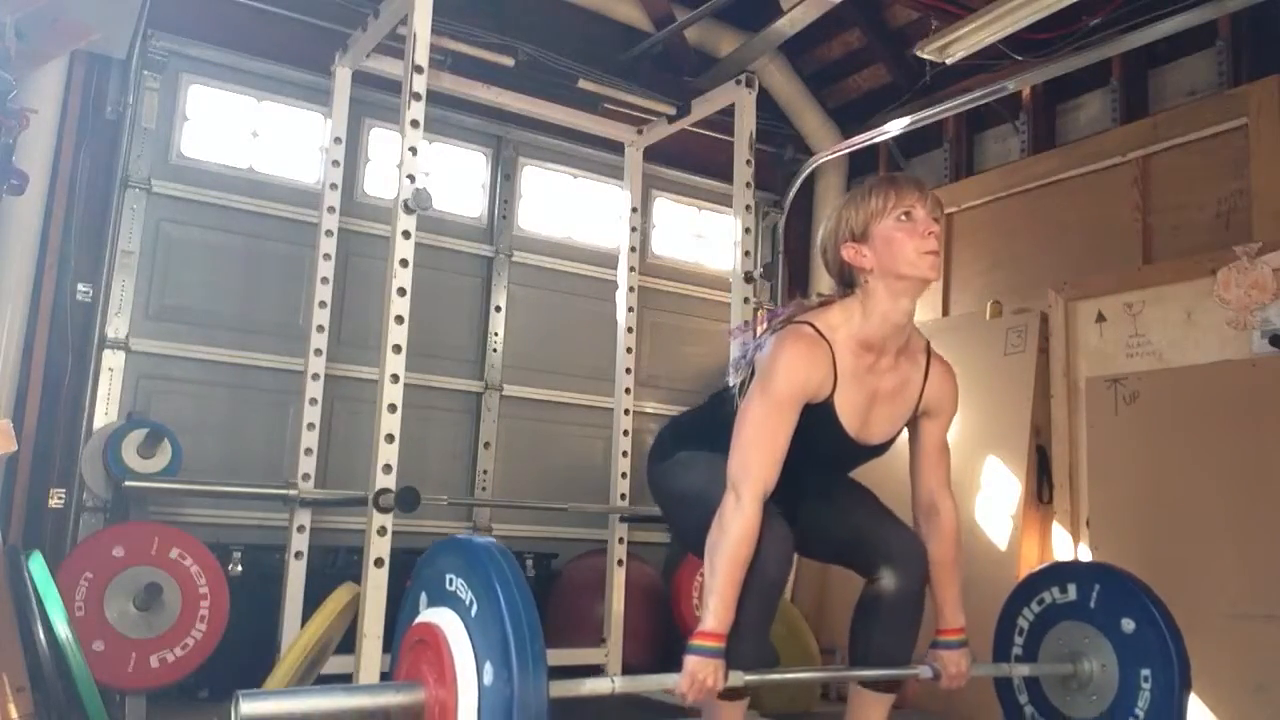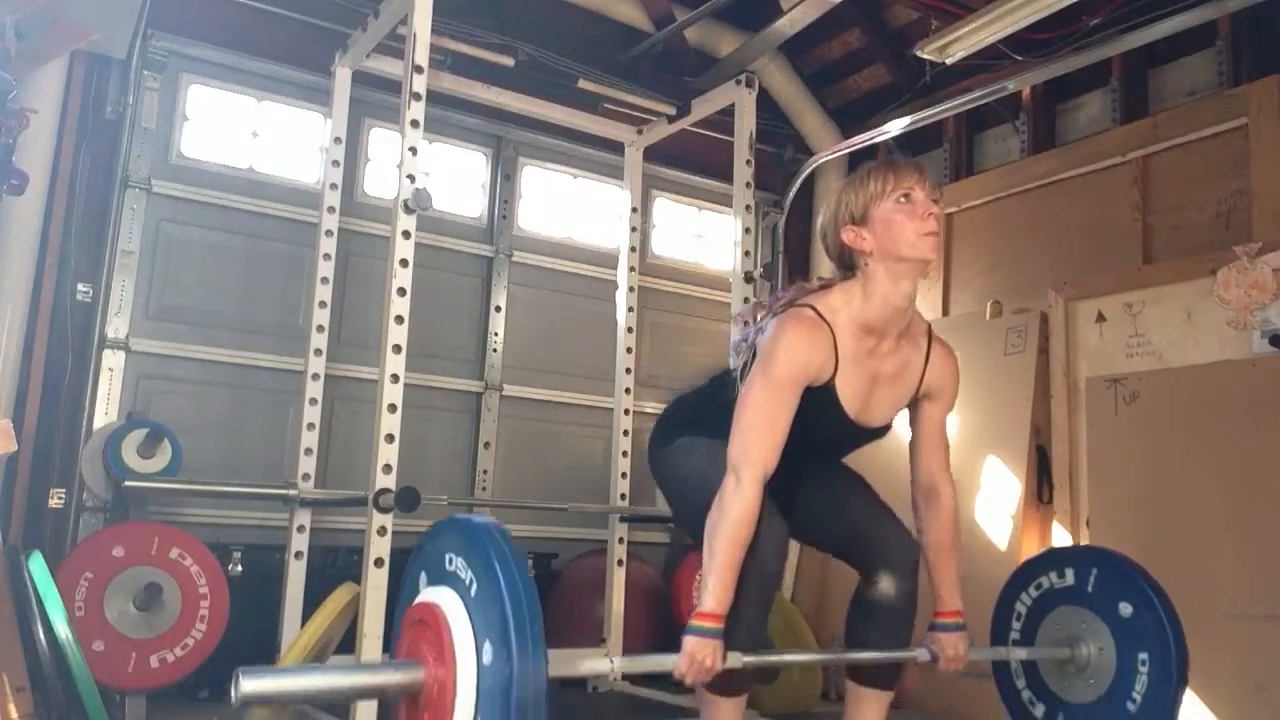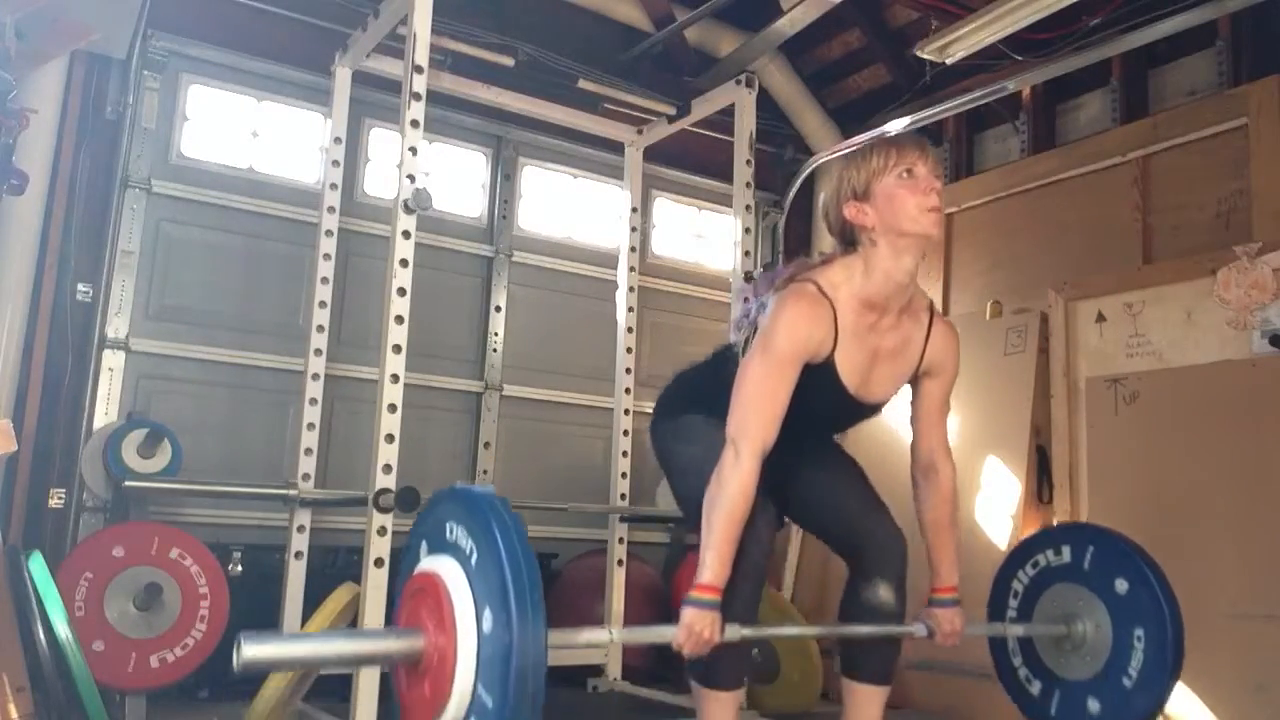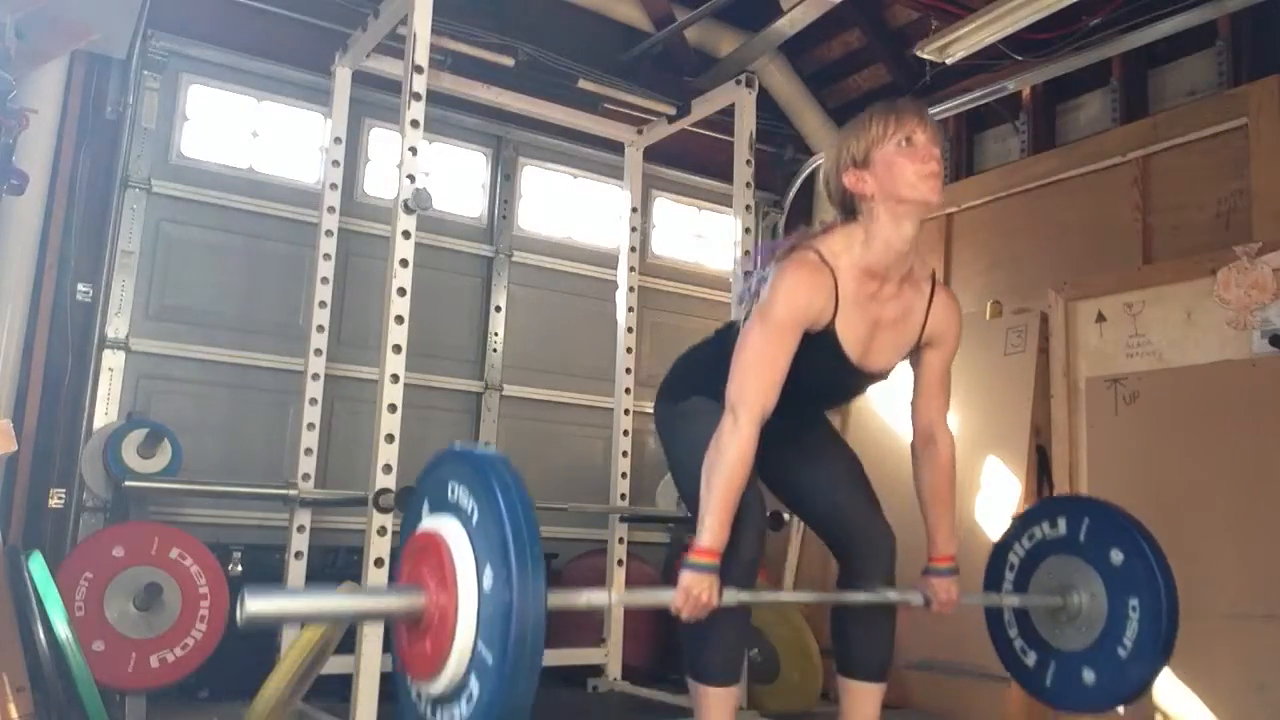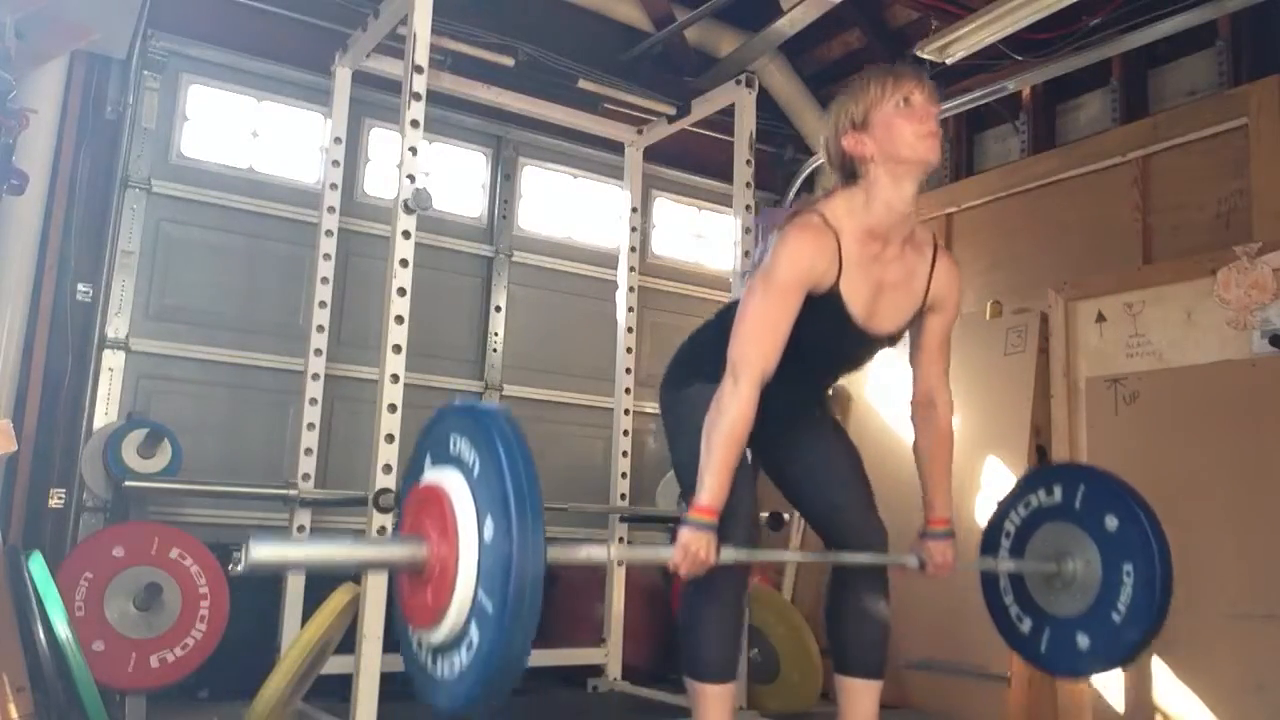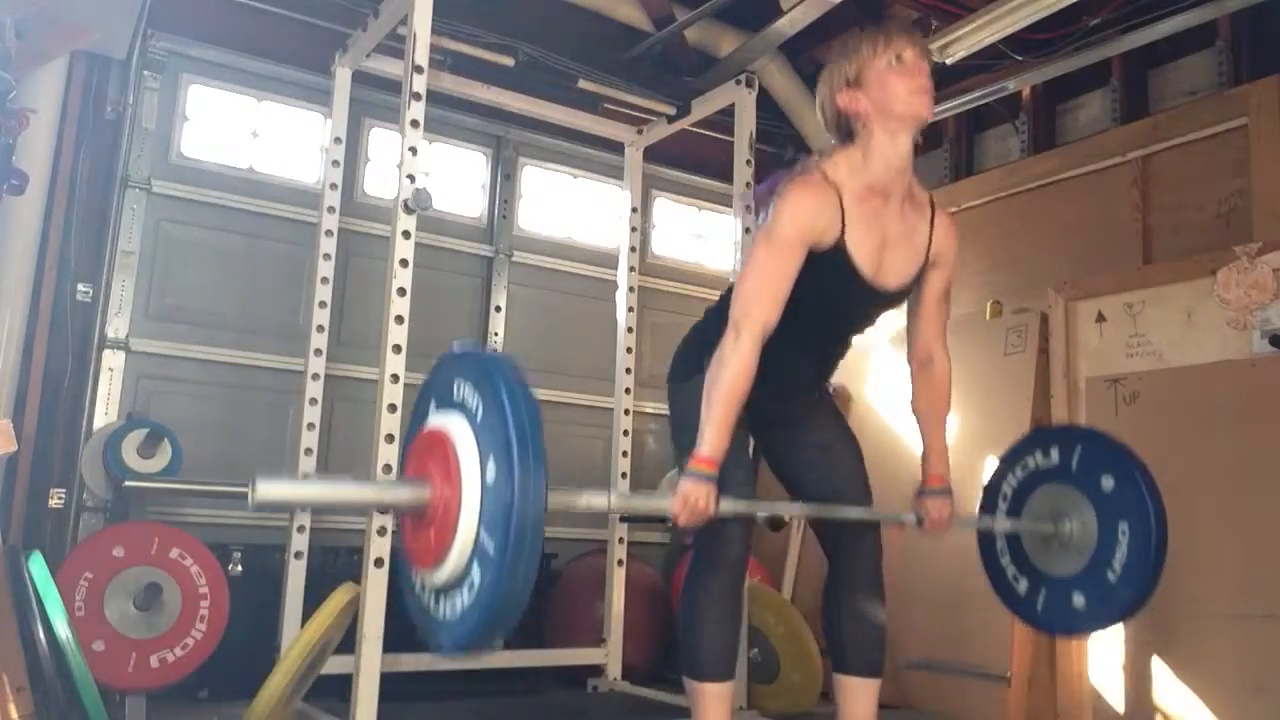
dt=0.1s
person 1, frame 1
left shoulder: (934, 378)
right shoulder: (804, 350)
left elbow: (936, 507)
right elbow: (743, 498)
left wrist: (952, 633)
right wrist: (708, 639)
right hip: (697, 460)
left knee: (903, 558)
right knee: (765, 548)
person 1, frame 2
left shoulder: (933, 360)
right shoulder: (805, 333)
left elbow: (935, 490)
right elbow: (744, 482)
left wrist: (948, 617)
right wrist: (707, 623)
left hip: (802, 461)
right hip: (700, 441)
left knee: (895, 554)
right knee: (759, 548)
person 1, frame 3
left shoulder: (935, 336)
right shoulder: (806, 309)
left elbow: (933, 466)
right elbow: (742, 456)
left wrist: (946, 593)
right wrist: (704, 594)
left hip: (801, 441)
right hip: (701, 421)
left knee: (882, 550)
right knee: (747, 539)
person 1, frame 4
left shoulder: (936, 306)
right shoulder: (808, 277)
left elbow: (933, 437)
right elbow: (740, 422)
left wrist: (942, 561)
right wrist: (703, 556)
left hip: (796, 420)
right hip: (704, 402)
left knee: (873, 548)
right knee: (736, 548)
person 1, frame 5
left shoulder: (938, 271)
right shoulder: (813, 241)
left elbow: (932, 403)
right elbow: (742, 383)
left wrist: (939, 525)
right wrist: (702, 514)
left hip: (797, 402)
right hip: (709, 385)
left knee: (864, 544)
right knee: (729, 541)
person 1, frame 6
left shoulder: (932, 228)
right shoulder: (812, 196)
left elbow: (929, 357)
right elbow: (746, 330)
left wrist: (935, 476)
right wrist: (703, 465)
left hip: (802, 389)
right hip: (719, 377)
left knee: (859, 544)
right knee: (726, 541)
